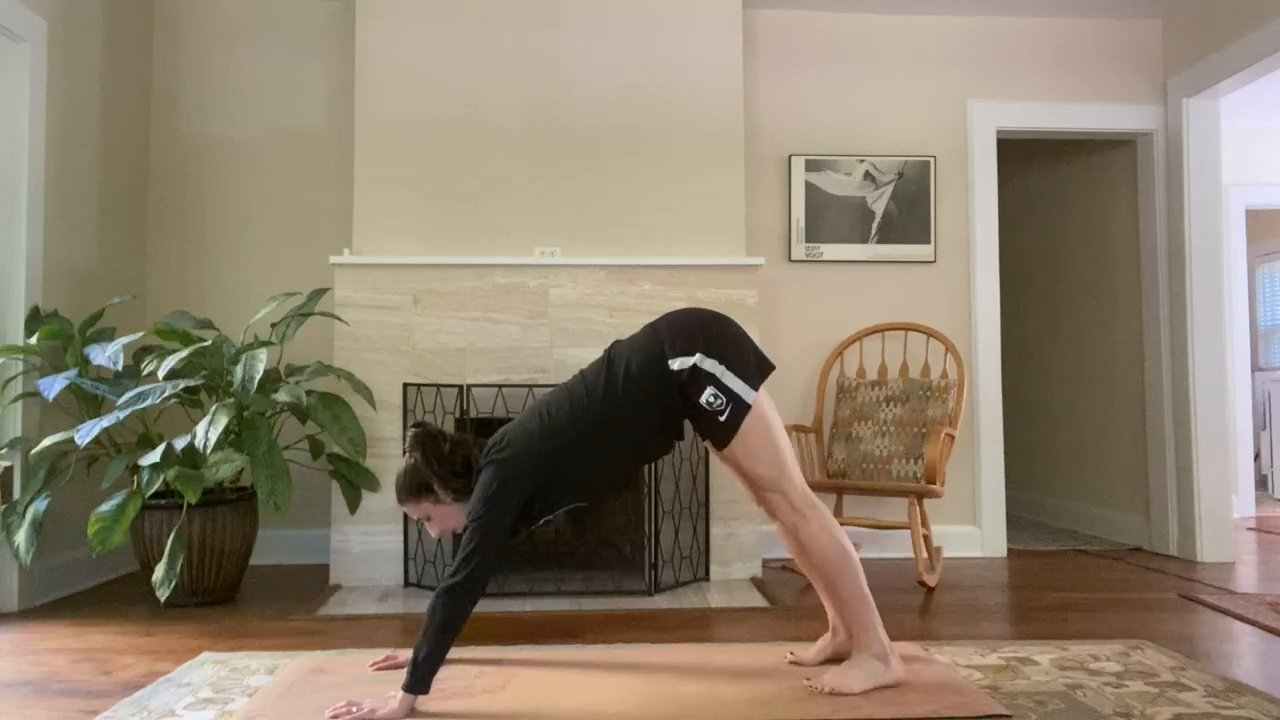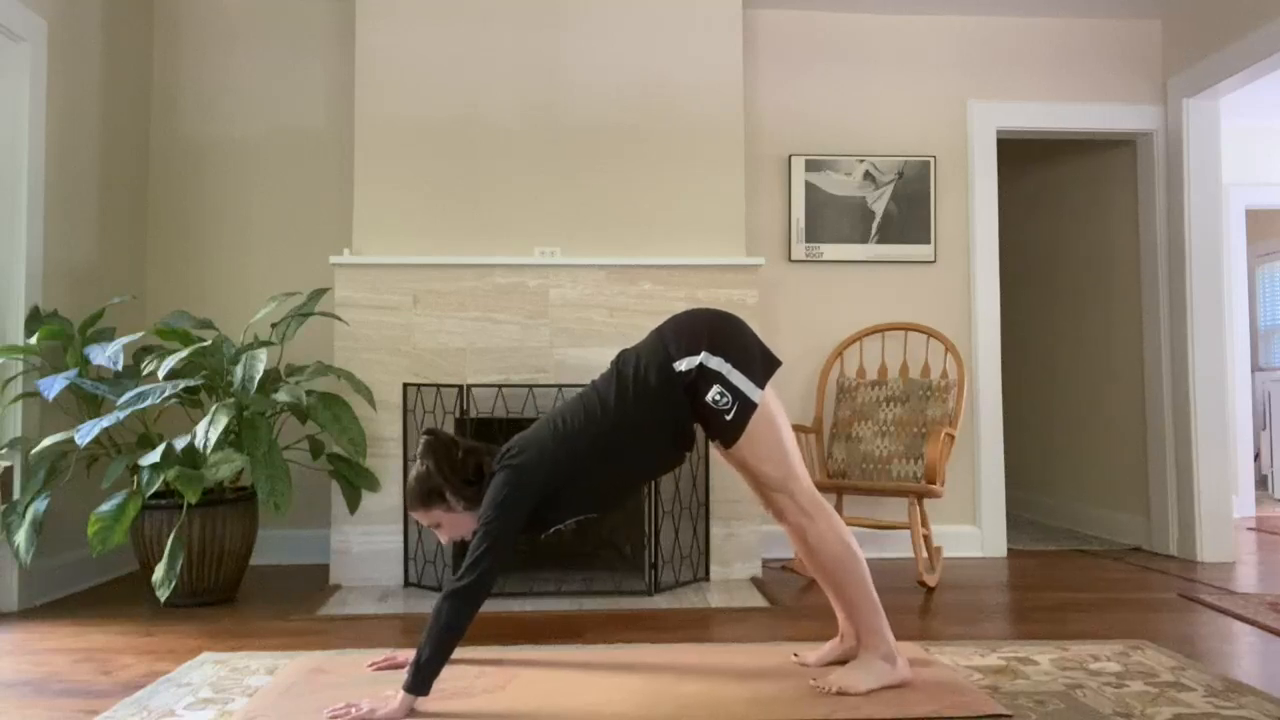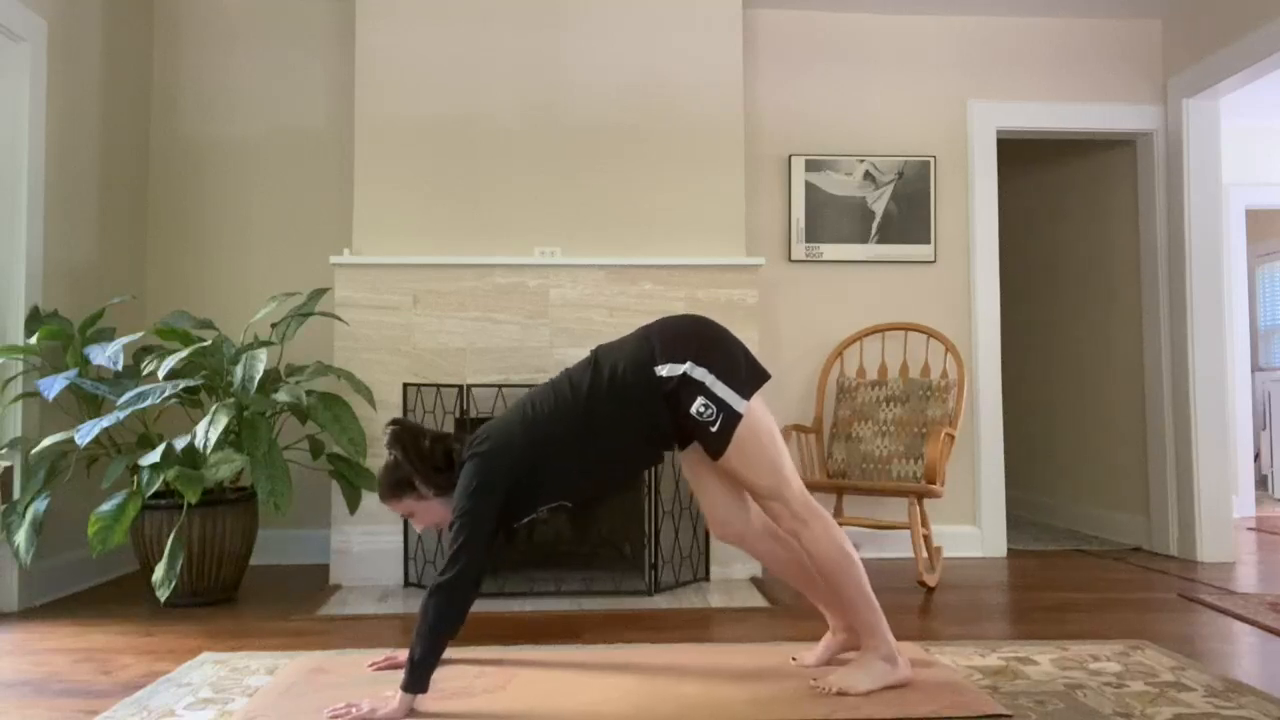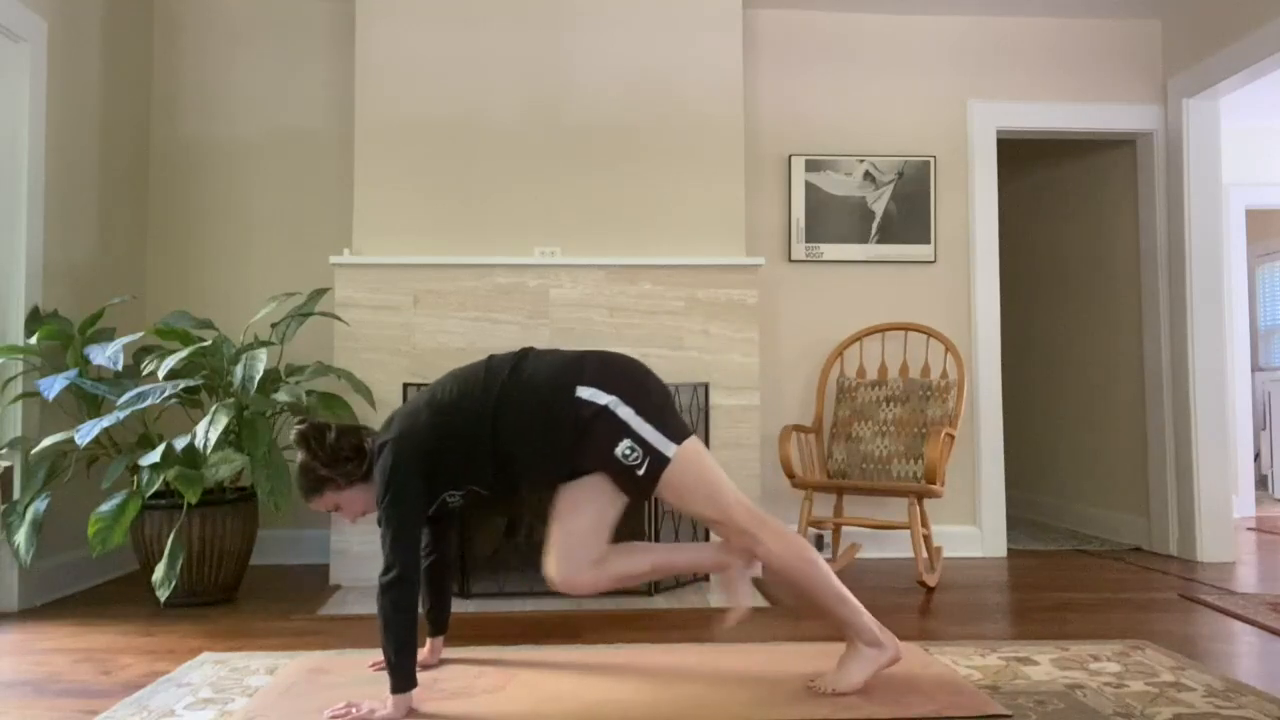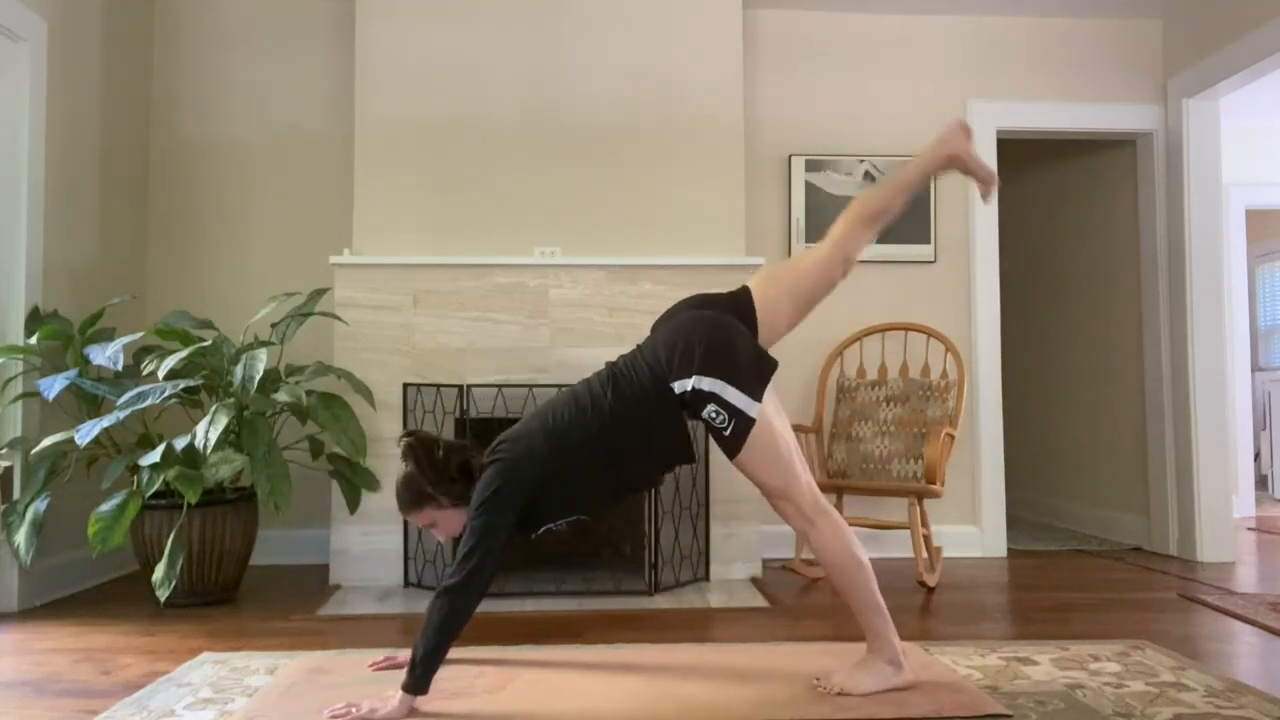
dt=1s
person 1, frame 1
left shoulder: (502, 473)
right shoulder: (497, 470)
left elbow: (462, 582)
right elbow: (468, 577)
right wrist: (427, 649)
left hip: (692, 358)
right hip: (682, 364)
left knee: (788, 499)
right knee: (776, 500)
left ankle: (876, 653)
right ankle: (842, 632)
person 1, frame 2
left shoulder: (515, 481)
right shoulder: (508, 477)
left elbow: (469, 586)
right elbow: (471, 584)
right wrist: (430, 651)
left hip: (699, 359)
right hip: (690, 365)
left knee: (796, 501)
right knee: (784, 505)
left ankle: (882, 653)
right ankle: (852, 635)
person 1, frame 3
left shoulder: (483, 471)
right shoulder: (483, 470)
left elbow: (454, 580)
right elbow: (464, 573)
right wrist: (429, 647)
left hip: (683, 367)
right hip: (674, 377)
left knee: (789, 507)
right knee: (732, 525)
left ankle: (883, 653)
right ankle: (844, 627)
person 1, frame 4
left shoulder: (395, 459)
right shoulder: (416, 454)
left elbow: (399, 575)
right elbow: (435, 542)
right wrist: (435, 639)
left hip: (597, 398)
right hip: (582, 413)
left knee: (738, 519)
right knee: (572, 574)
left ankle: (870, 638)
right ankle: (725, 559)
person 1, frame 5
left shoulder: (501, 484)
right shoulder: (494, 471)
left elbow: (461, 586)
right elbow: (466, 580)
right wrist: (424, 652)
left hip: (696, 368)
right hip: (692, 342)
left knee: (806, 510)
right knee: (839, 249)
left ankle: (888, 659)
right ankle: (944, 150)
